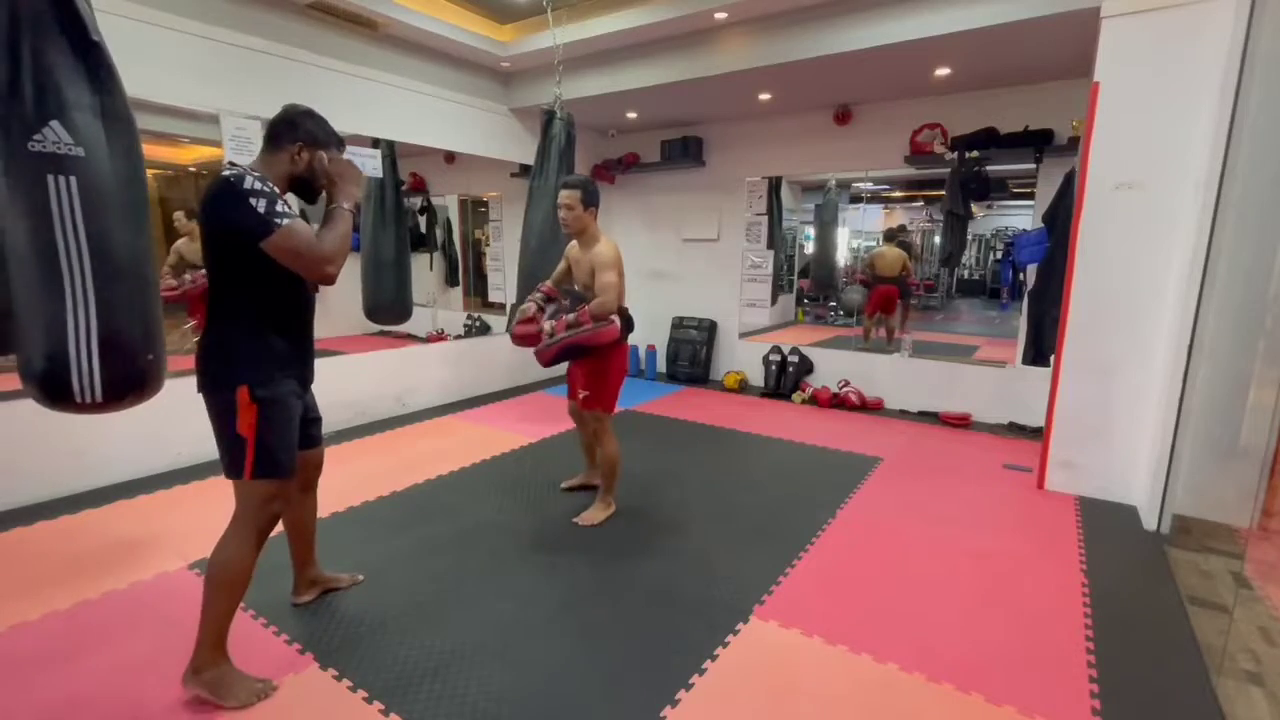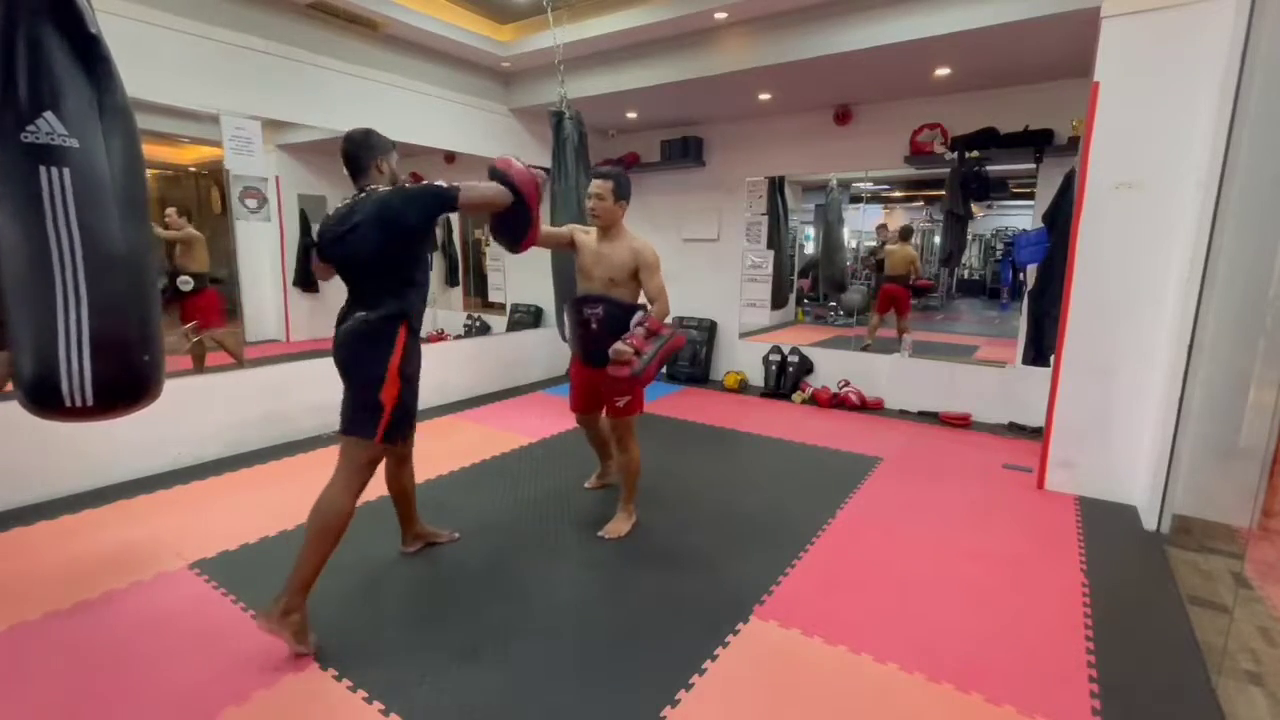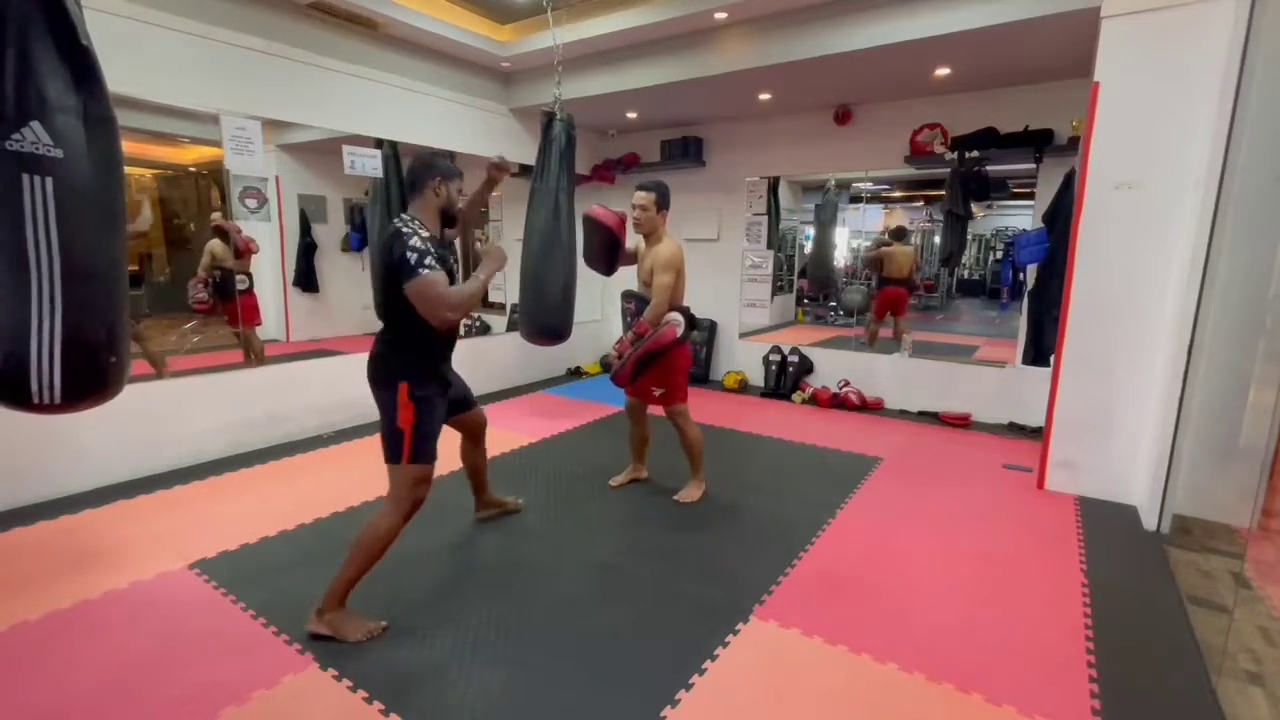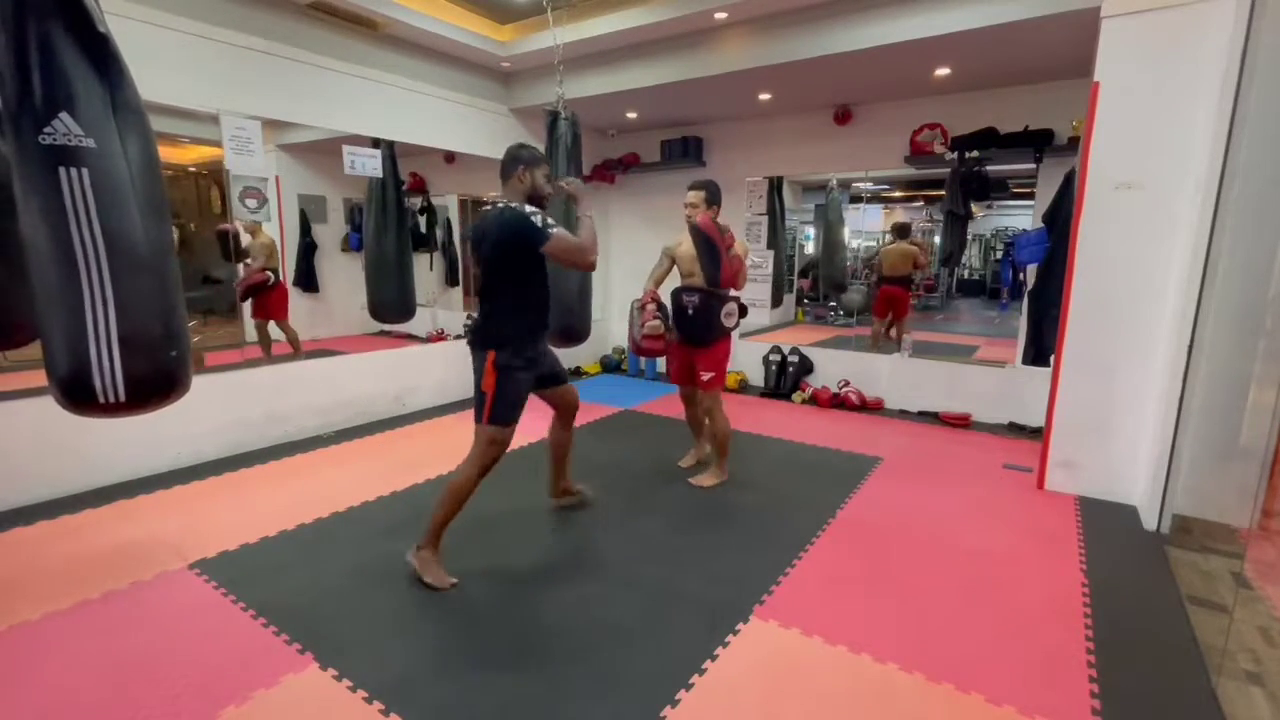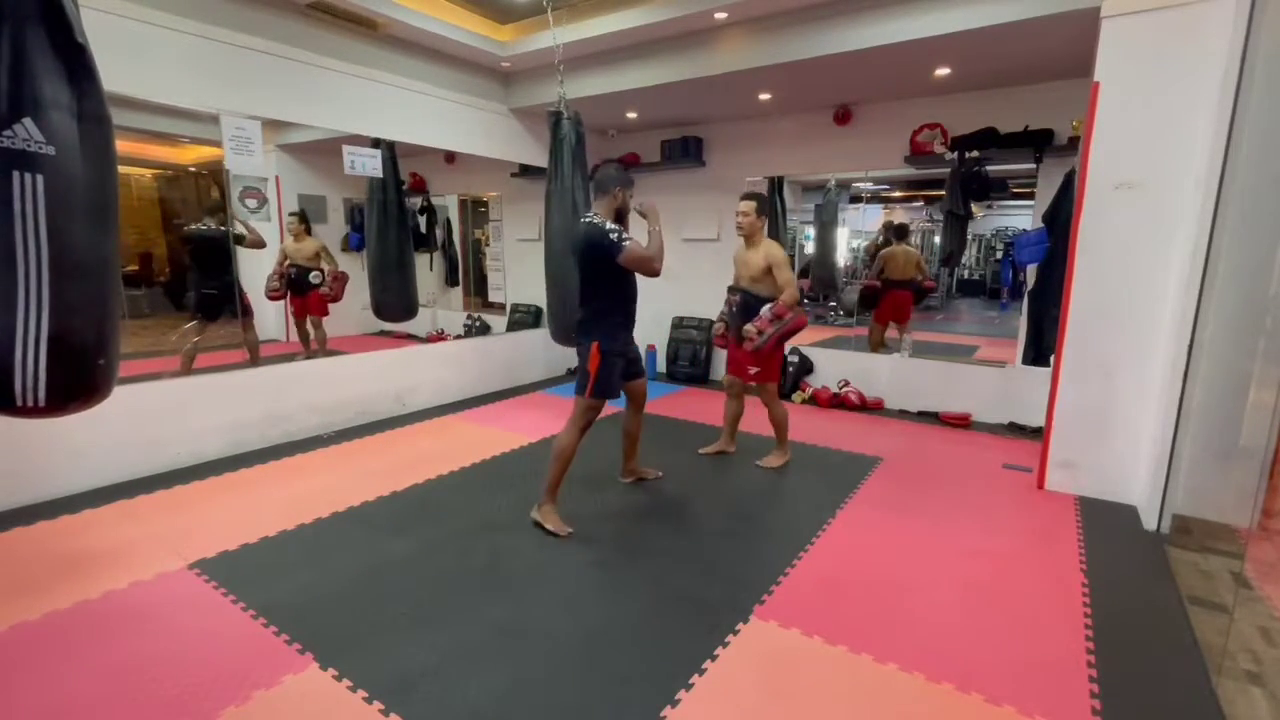
dt=1s
person 1, frame 1
left shoulder: (263, 197)
right shoulder: (242, 190)
left elbow: (308, 260)
right elbow: (323, 265)
left wrist: (334, 205)
right wrist: (346, 200)
left hip: (281, 367)
right hip: (249, 375)
left knee: (305, 470)
right knee: (258, 509)
left ankle: (307, 577)
right ankle: (208, 664)
person 1, frame 2
left shoulder: (336, 221)
right shoulder: (412, 199)
left elbow: (322, 271)
right elbow: (498, 197)
right wrist: (447, 195)
left hip: (359, 335)
right hip: (388, 342)
left knee: (400, 441)
right knee: (355, 468)
left ankle: (413, 531)
right ankle: (289, 607)
person 1, frame 3
left shoulder: (428, 232)
right shoulder: (410, 241)
left elbow: (459, 227)
right elbow: (444, 311)
left wrist: (487, 189)
right wrist: (489, 269)
left hip: (431, 367)
right hip: (407, 377)
left knee: (476, 424)
right knee: (408, 494)
left ankle: (484, 500)
right ankle: (329, 609)
person 1, frame 4
left shoulder: (488, 220)
right shoulder: (523, 219)
right elbow: (586, 258)
right wrist: (583, 206)
left hip: (527, 340)
right hip: (504, 348)
left knee: (568, 402)
right knee: (488, 452)
left ankle: (561, 486)
right ankle: (427, 549)
person 1, frame 5
left shoulder: (601, 228)
right shoulder: (601, 231)
left elbow: (629, 259)
right elbow: (653, 265)
left wrist: (633, 221)
right wrist: (654, 222)
left hip: (618, 333)
right hip: (601, 337)
left knee: (638, 395)
right knee: (581, 418)
left ankle: (630, 467)
right ankle: (546, 504)
person 2, frame 1
left shoulder: (604, 252)
right shoulder: (573, 249)
left elbow: (607, 305)
right elbow: (555, 282)
right wrist: (535, 304)
left hip: (606, 349)
left knee: (599, 424)
right knee: (578, 412)
left ankle: (606, 499)
right ankle: (592, 472)
person 2, frame 2
left shoulder: (640, 252)
right shoulder: (578, 236)
left elbow: (661, 306)
right elbow: (533, 234)
left hip: (619, 356)
right hip: (583, 353)
left knee: (624, 432)
right knee: (586, 418)
left ankle: (627, 510)
right ankle: (607, 469)
person 2, frame 3
left shoulder: (668, 252)
right shoulder: (644, 247)
left elbow: (659, 306)
left hip: (668, 345)
left knee: (678, 416)
right knee: (634, 408)
left ankle: (698, 478)
right ankle: (637, 466)
person 2, frame 4
left shoulder: (732, 245)
right shoulder: (675, 247)
left elbow: (737, 284)
right elbow: (653, 282)
left hip: (714, 334)
right hip: (683, 332)
left knee: (710, 403)
right knee: (687, 395)
left ankle: (720, 467)
right ankle: (699, 445)
person 2, frame 5
left shoulder: (774, 253)
right shoulder: (739, 253)
left elbow: (792, 294)
right wrist: (725, 321)
right hip: (740, 331)
left knee: (768, 395)
right knee: (732, 386)
left ankle: (782, 449)
right ankle: (726, 441)
